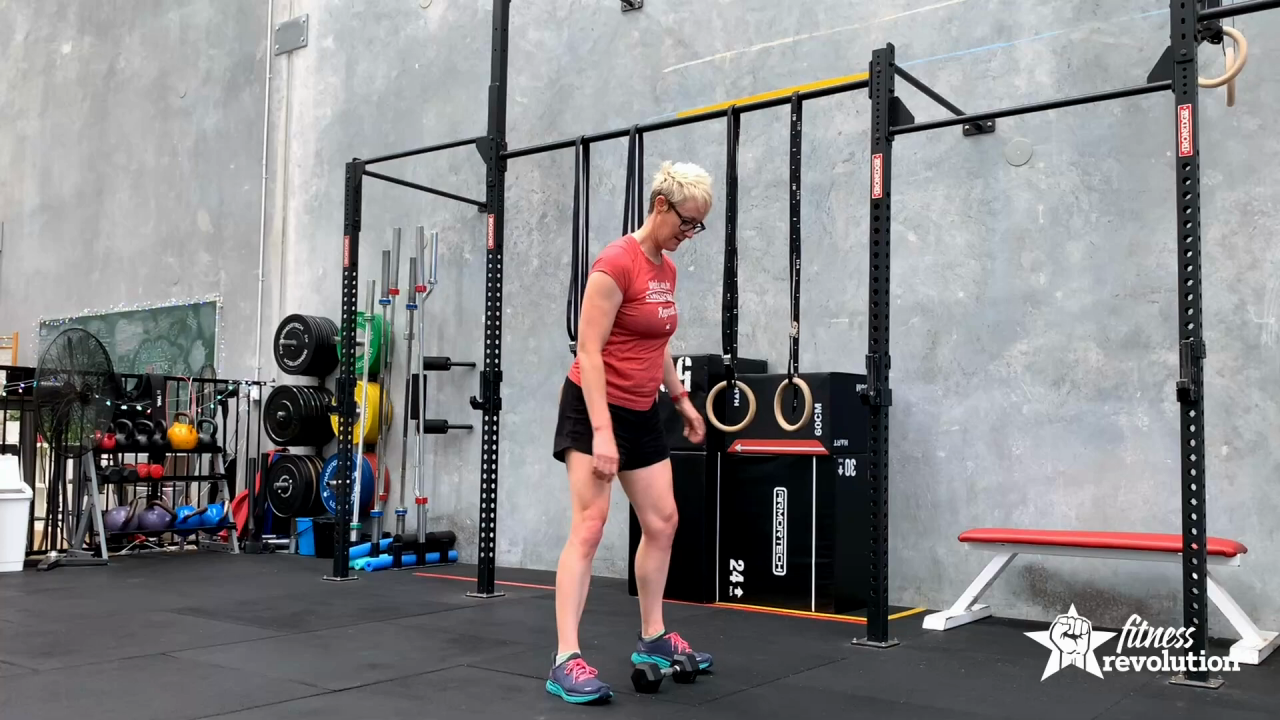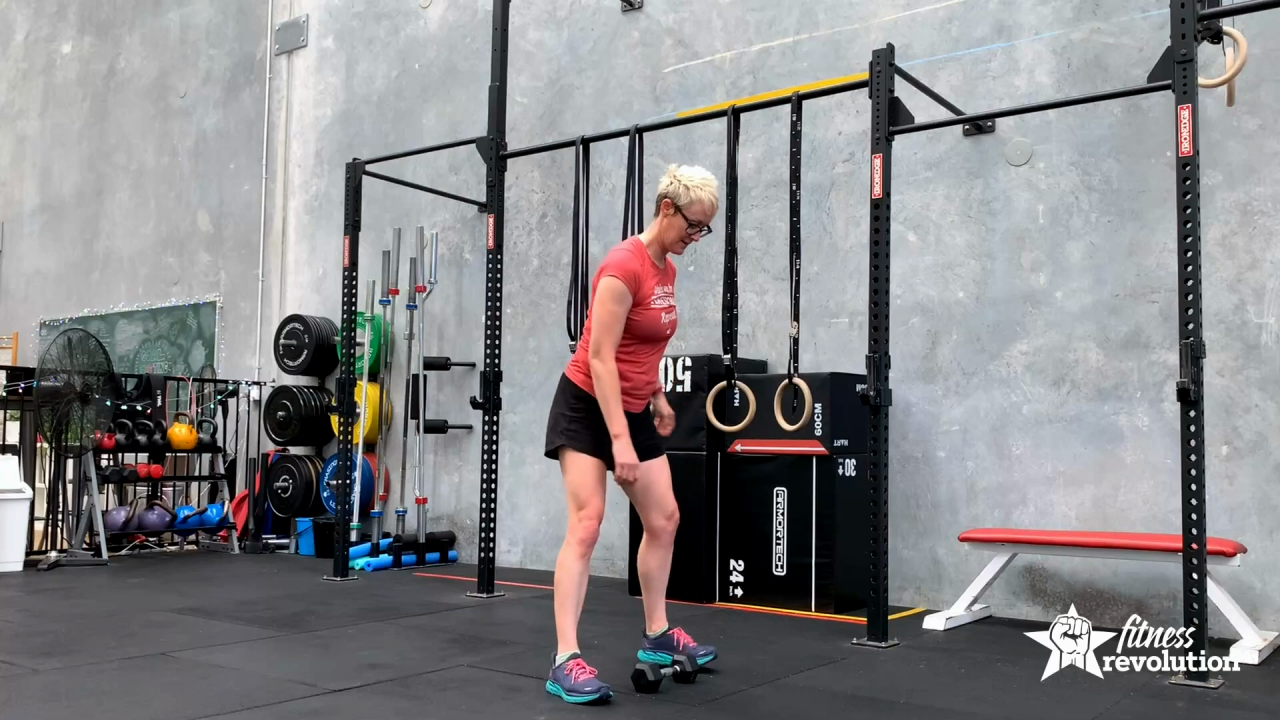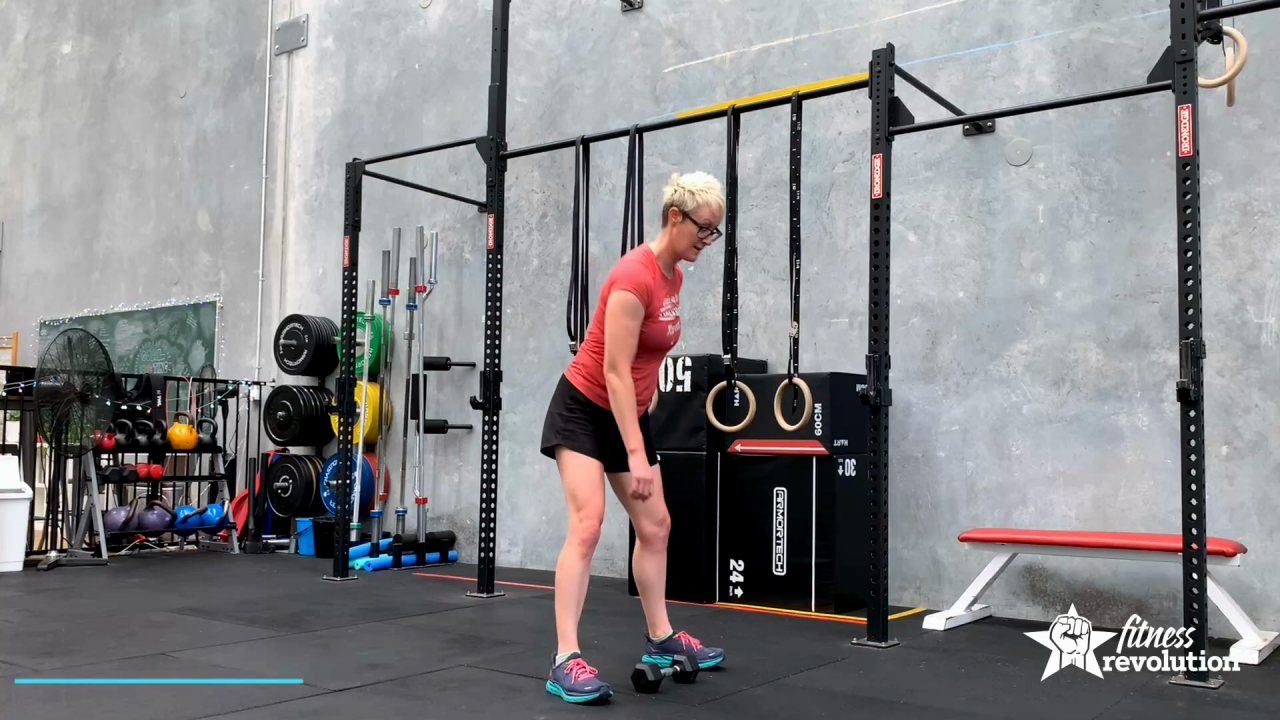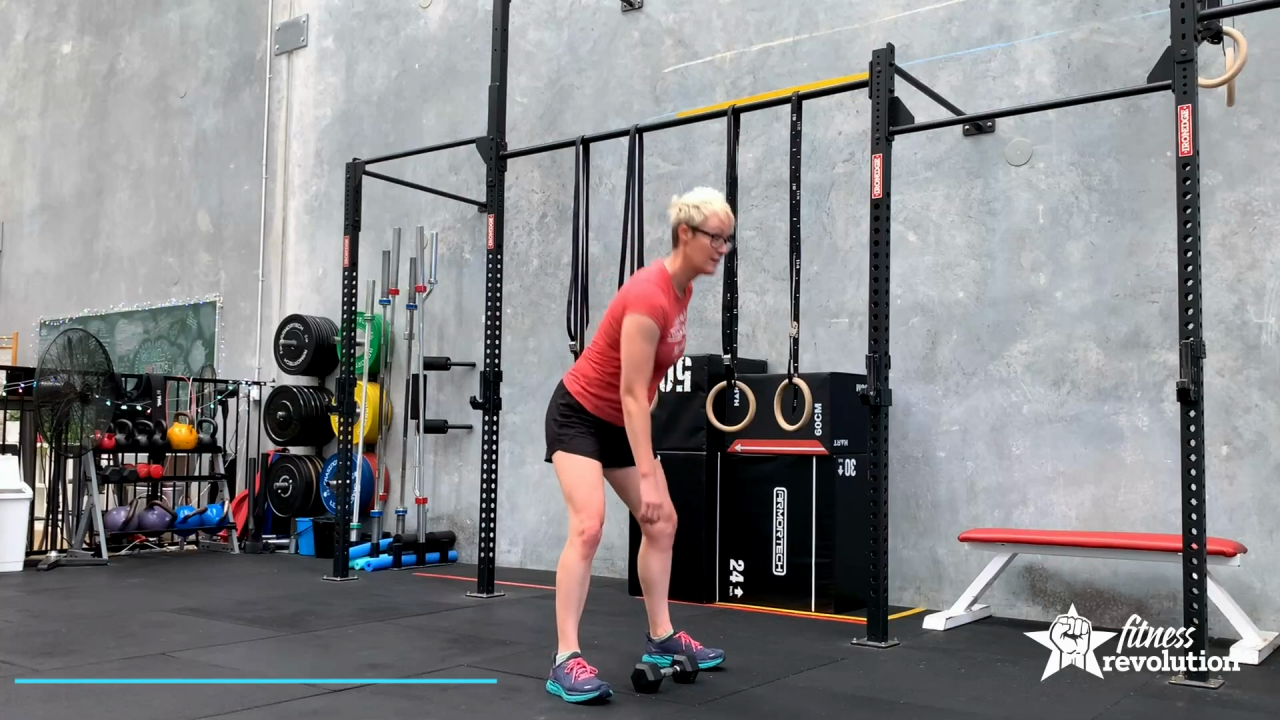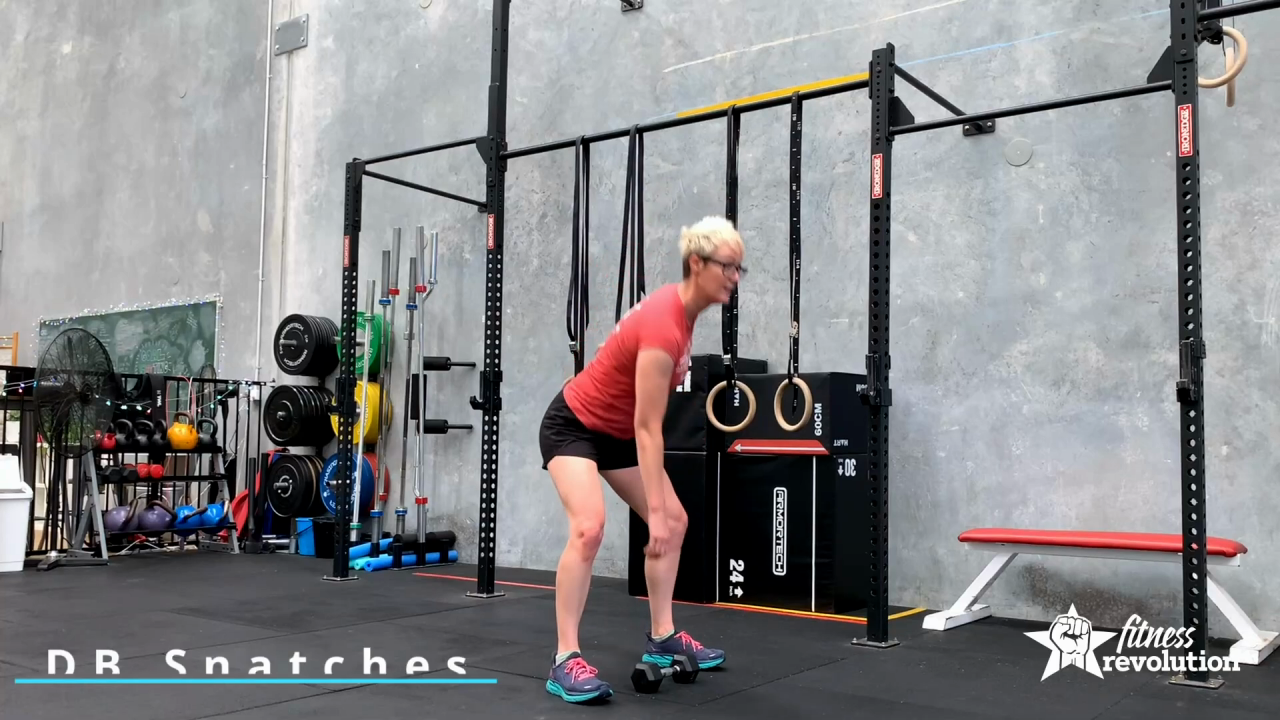
dt=0.1s
person 1, frame 1
left shoulder: (666, 268)
right shoulder: (616, 262)
right elbow: (589, 353)
left wrist: (683, 401)
right wrist: (602, 434)
left hip: (641, 411)
right hip: (594, 409)
left knee: (662, 522)
right knee: (590, 525)
left ankle: (652, 638)
right ankle: (565, 660)
person 1, frame 2
left shoulder: (666, 268)
right shoulder: (624, 265)
right elbow: (600, 359)
left wrist: (658, 399)
right wrist: (618, 440)
left hip: (634, 410)
right hip: (588, 408)
left knee: (664, 520)
right knee: (587, 525)
left ankle: (657, 634)
right ankle: (565, 660)
person 1, frame 3
left shoulder: (669, 271)
right shoulder: (637, 277)
right elbow: (616, 374)
right wrist: (636, 456)
left hip: (621, 412)
right hip: (581, 411)
left knee: (655, 525)
right knee: (587, 526)
left ankle: (661, 639)
right ankle: (565, 658)
person 1, frame 4
left shoulder: (680, 286)
right shoulder: (650, 297)
right elbow: (633, 395)
right wrist: (648, 475)
left hip: (618, 419)
right hip: (580, 414)
left knee: (663, 522)
right knee: (588, 526)
left ankle: (662, 639)
right ankle: (566, 659)
person 1, frame 5
left shoulder: (678, 300)
right shoulder: (663, 328)
left elbow: (639, 322)
right elbow: (648, 430)
right wrist: (654, 514)
left hip: (614, 430)
right hip: (573, 427)
left knee: (675, 521)
right knee: (588, 527)
left ankle: (661, 639)
right ankle: (566, 658)
